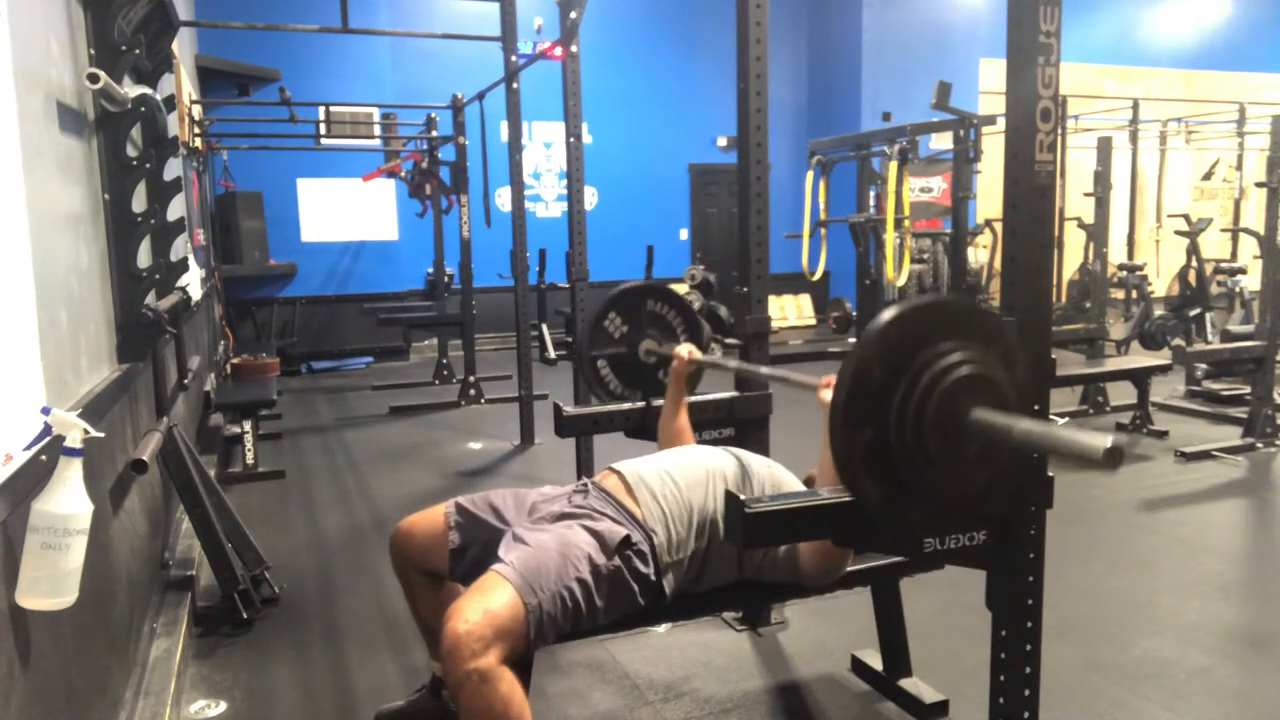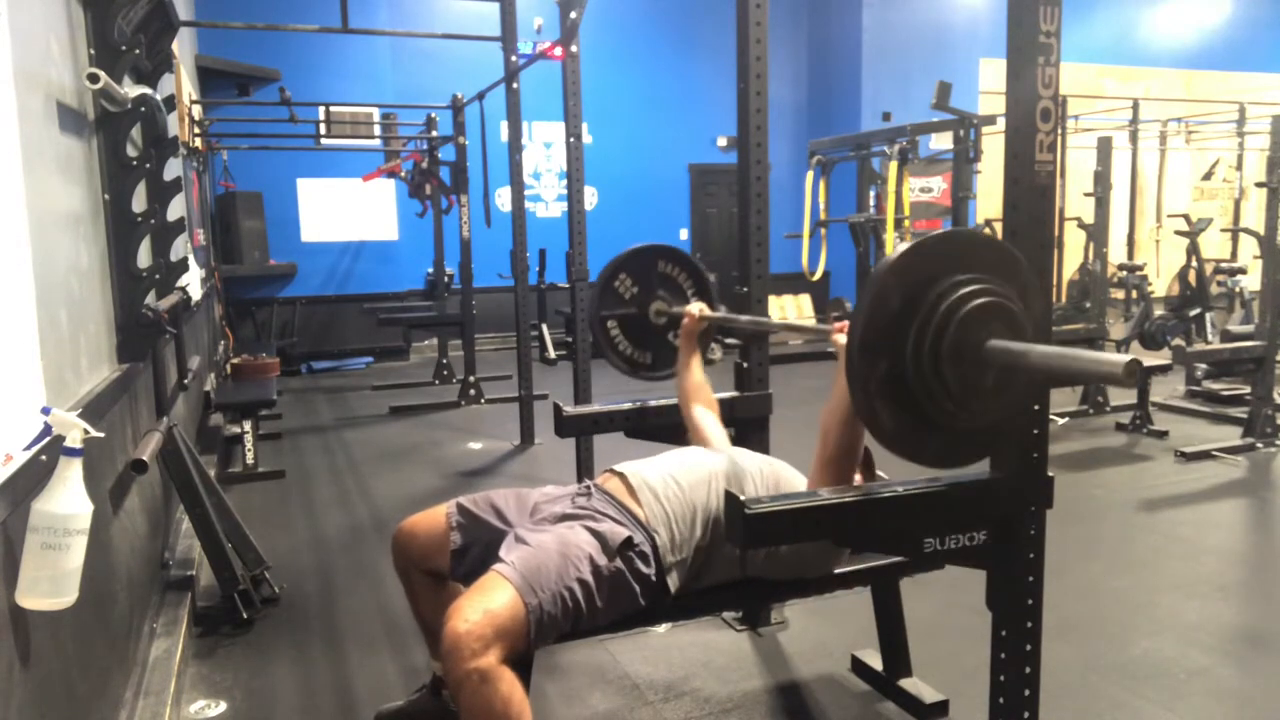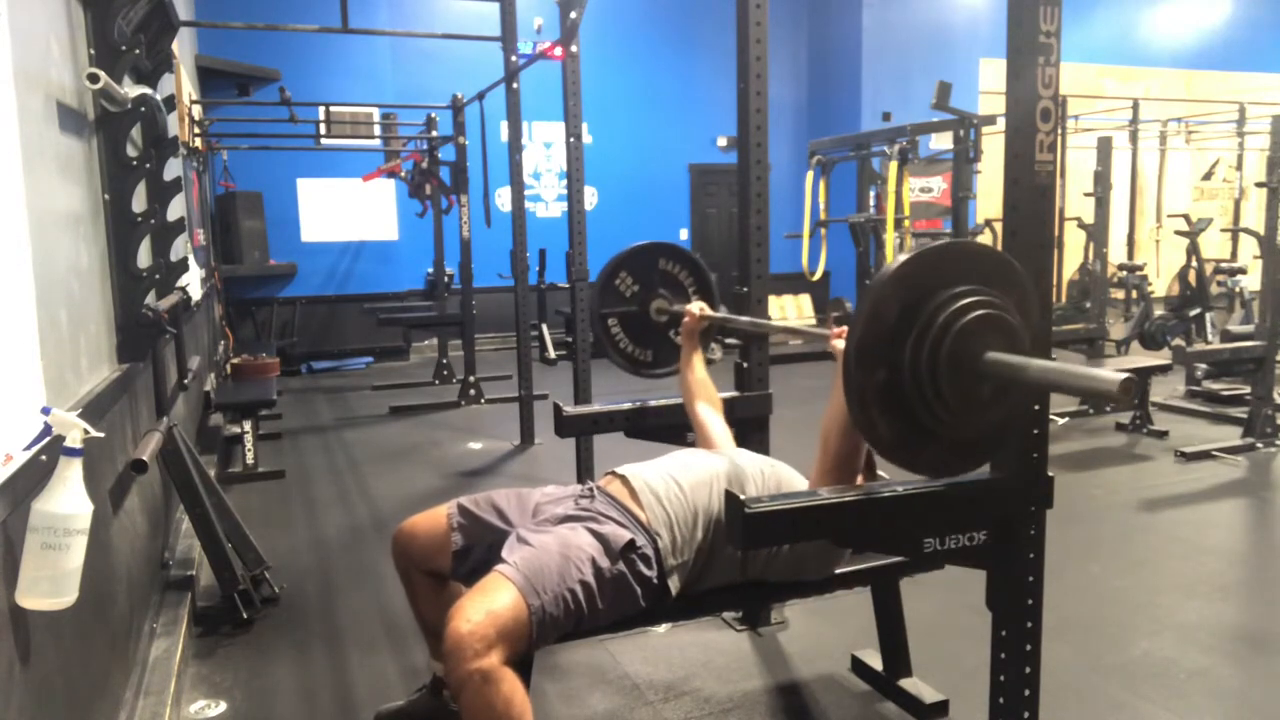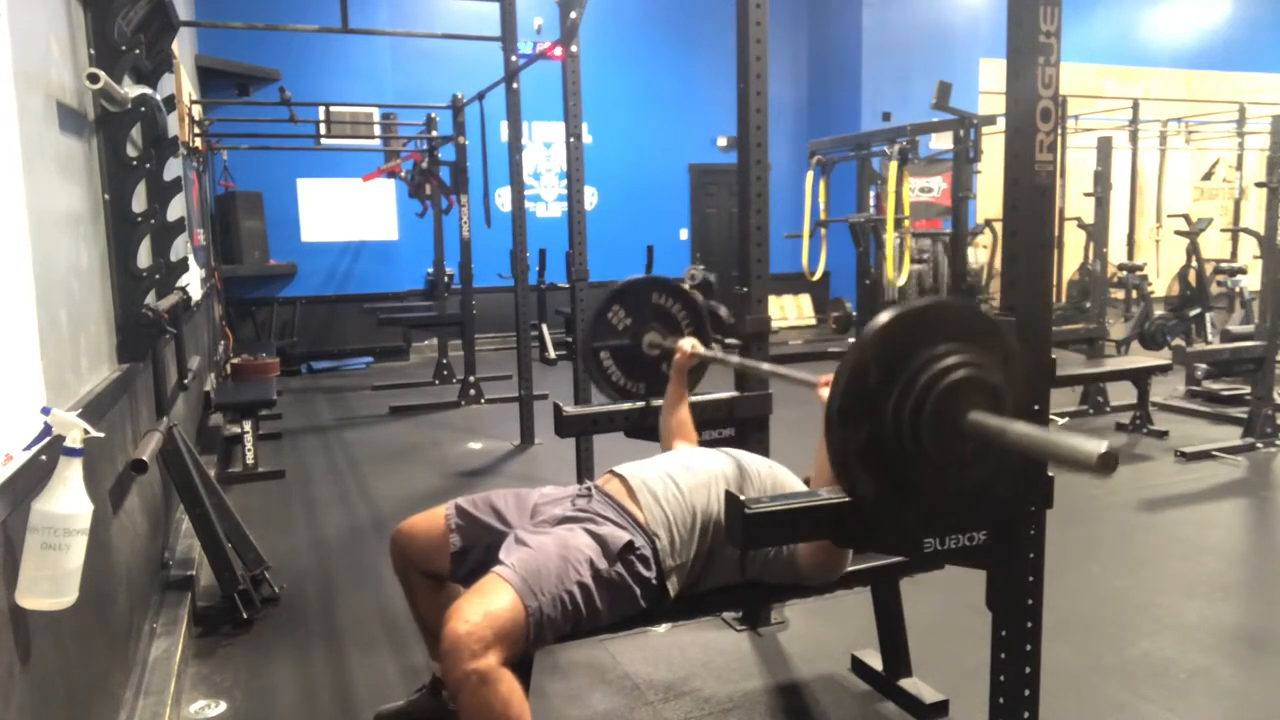
dt=0.3s
person 1, frame 1
right shoulder: (754, 482)
left elbow: (833, 546)
right elbow: (675, 460)
right wrist: (677, 379)
left knee: (469, 640)
right knee: (411, 541)
person 1, frame 2
right shoulder: (760, 483)
left elbow: (835, 462)
right elbow: (701, 415)
left wrist: (851, 363)
right wrist: (688, 342)
left knee: (469, 637)
right knee: (412, 541)
person 1, frame 3
right shoulder: (754, 478)
left elbow: (837, 468)
right elbow: (706, 412)
right wrist: (690, 340)
left knee: (470, 639)
right knee: (412, 542)
person 1, frame 4
right shoulder: (767, 488)
left elbow: (828, 541)
right elbow: (677, 449)
right wrist: (679, 372)
left knee: (470, 639)
right knee: (410, 542)
